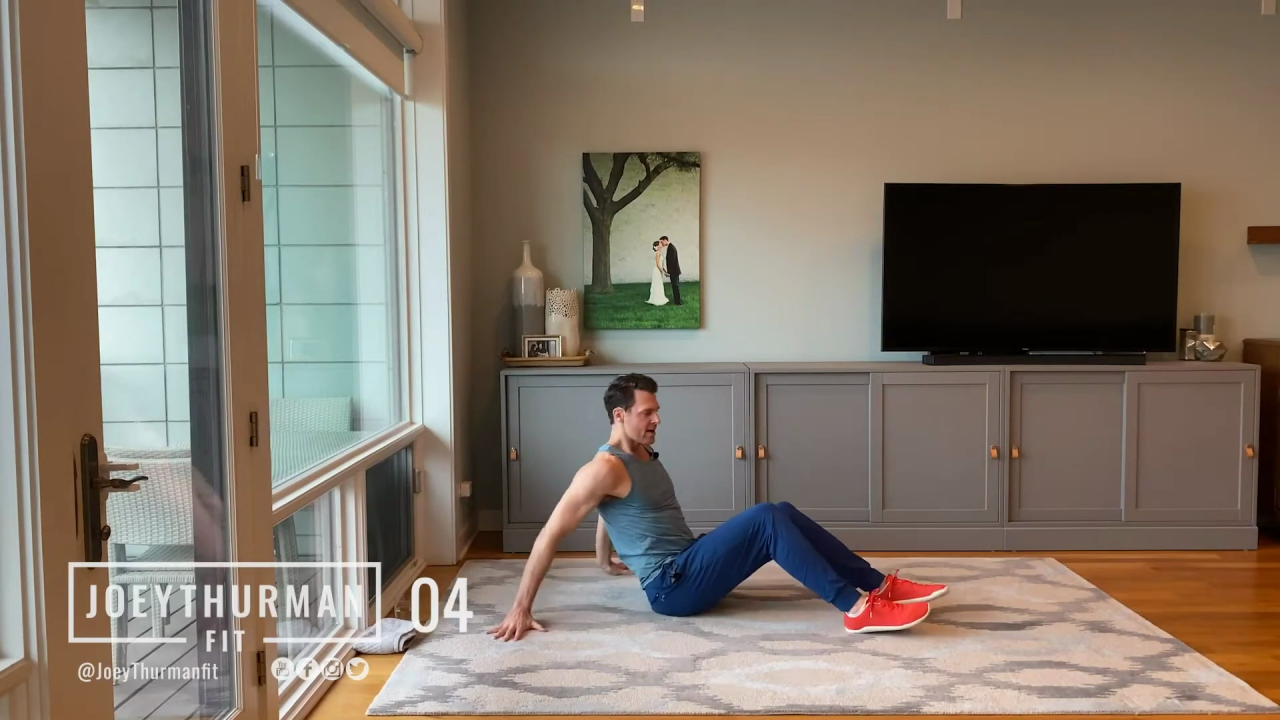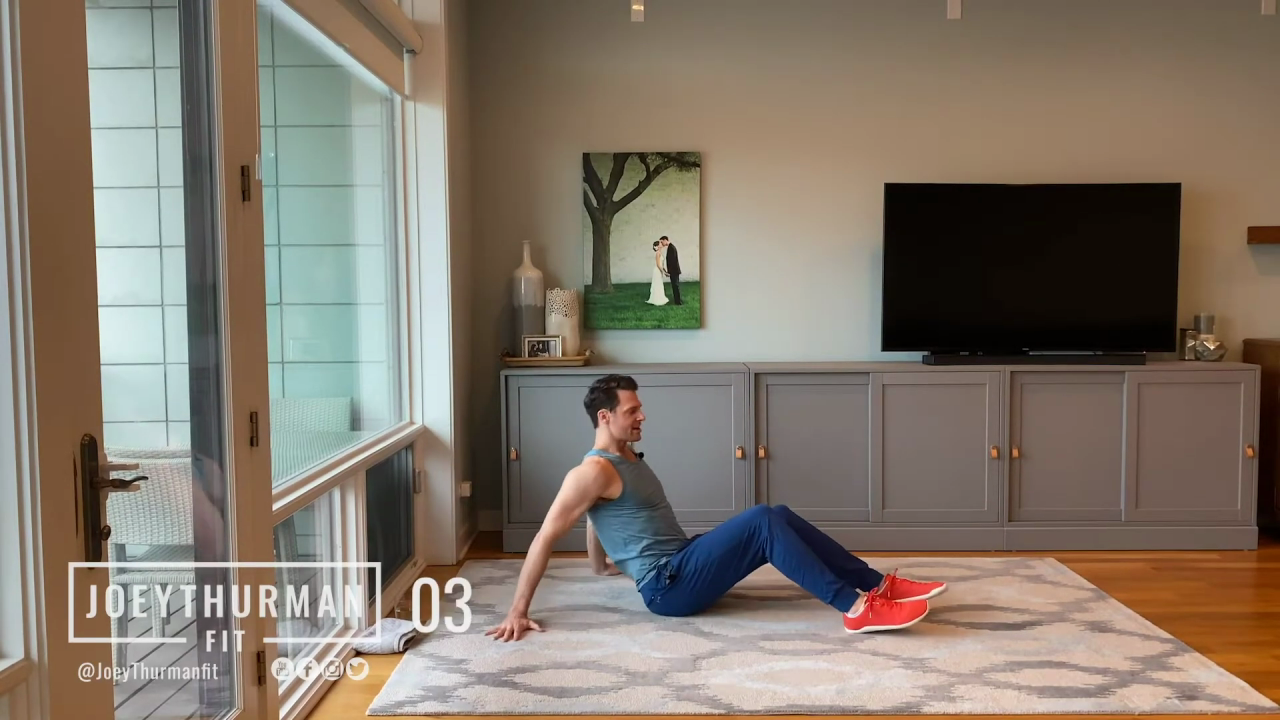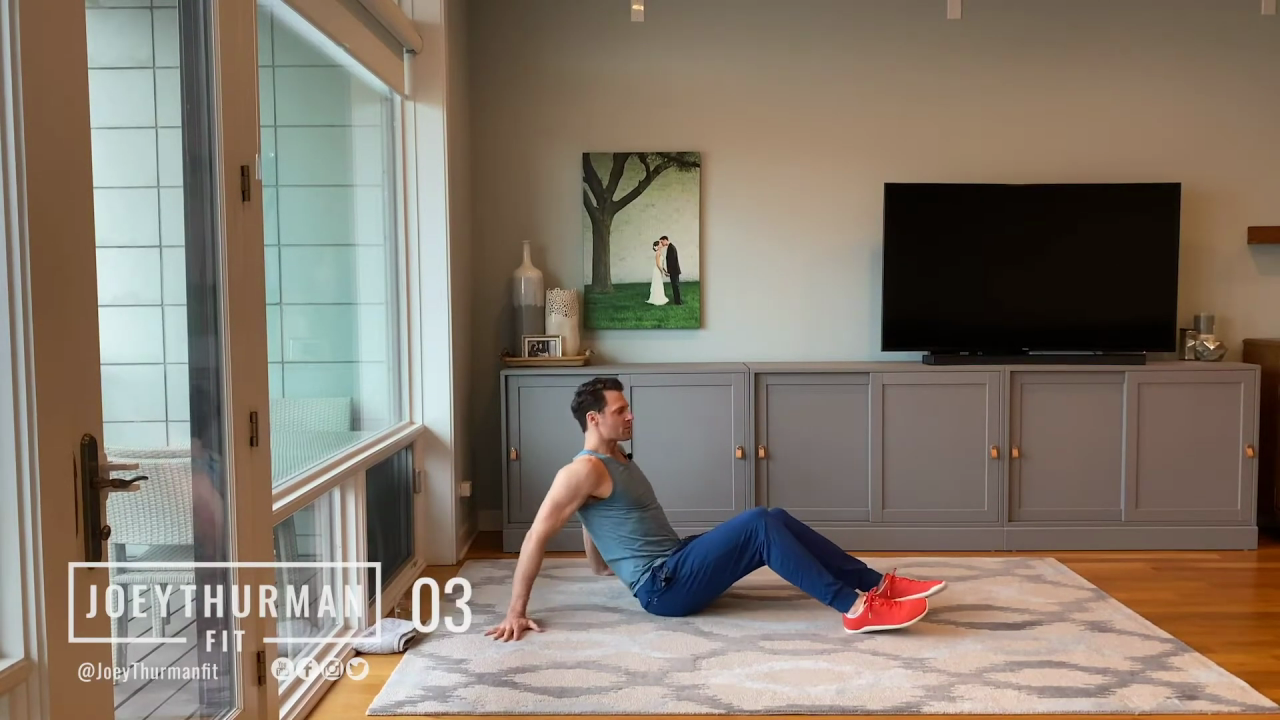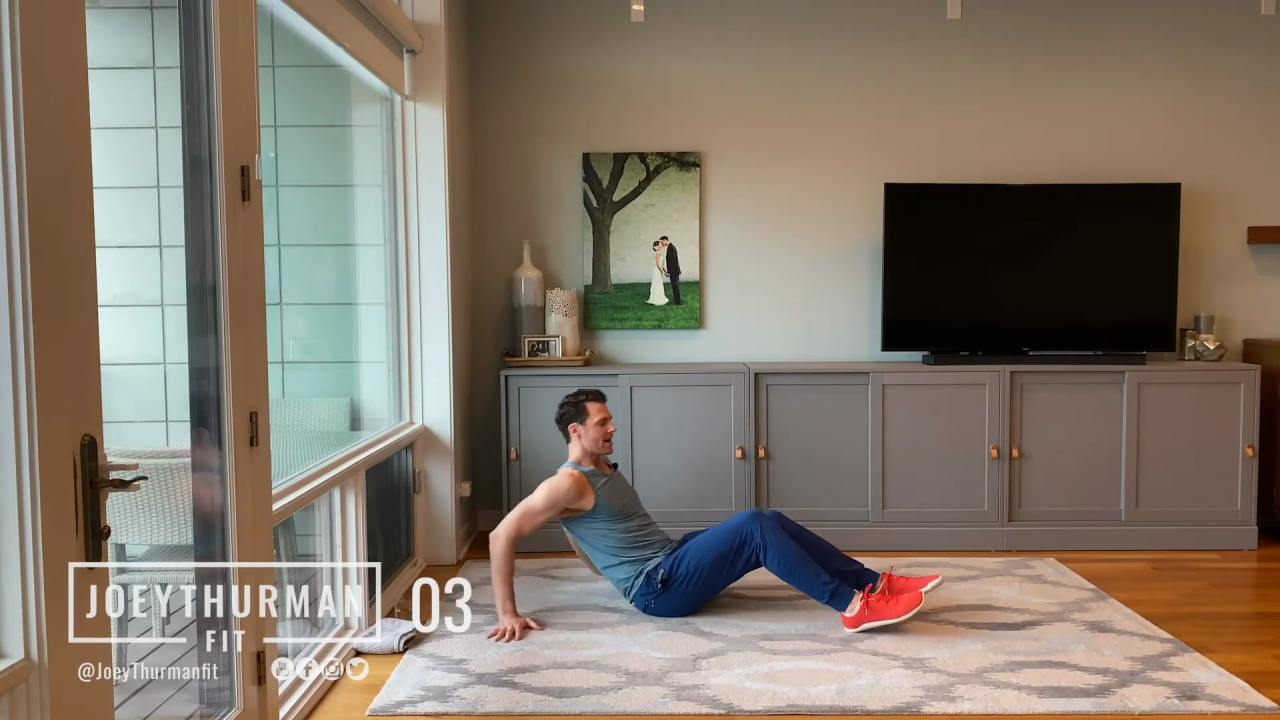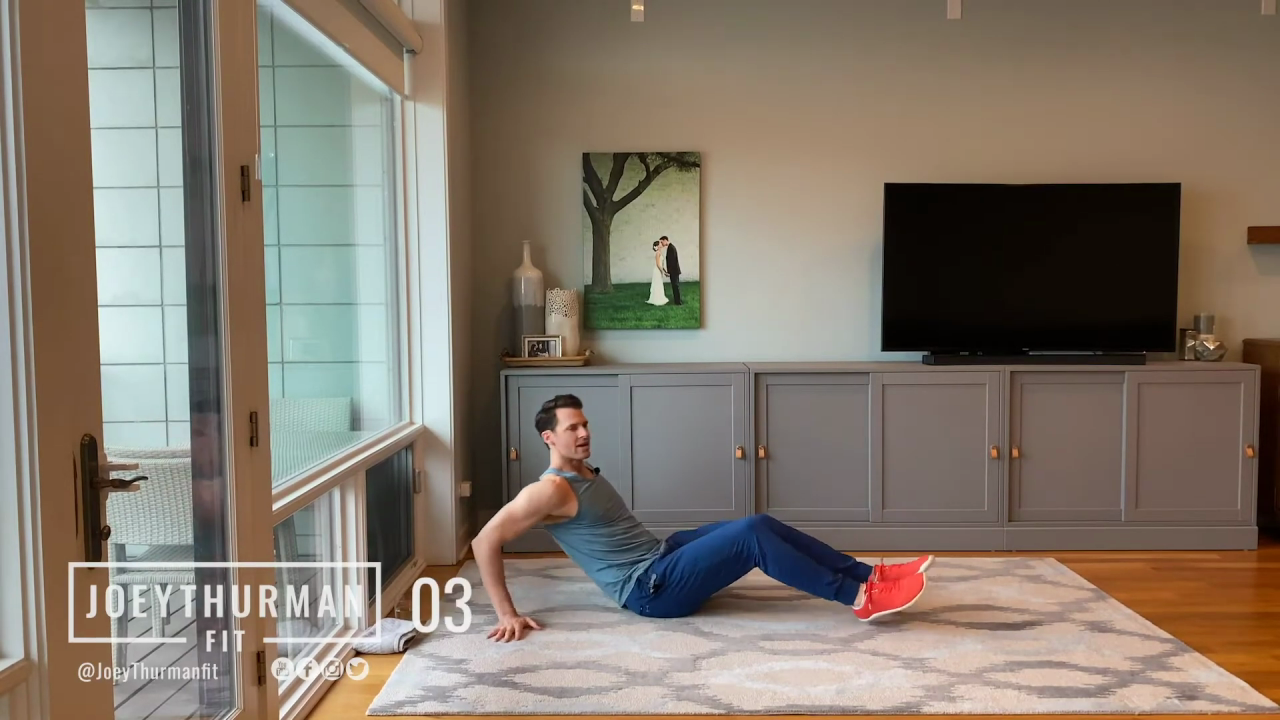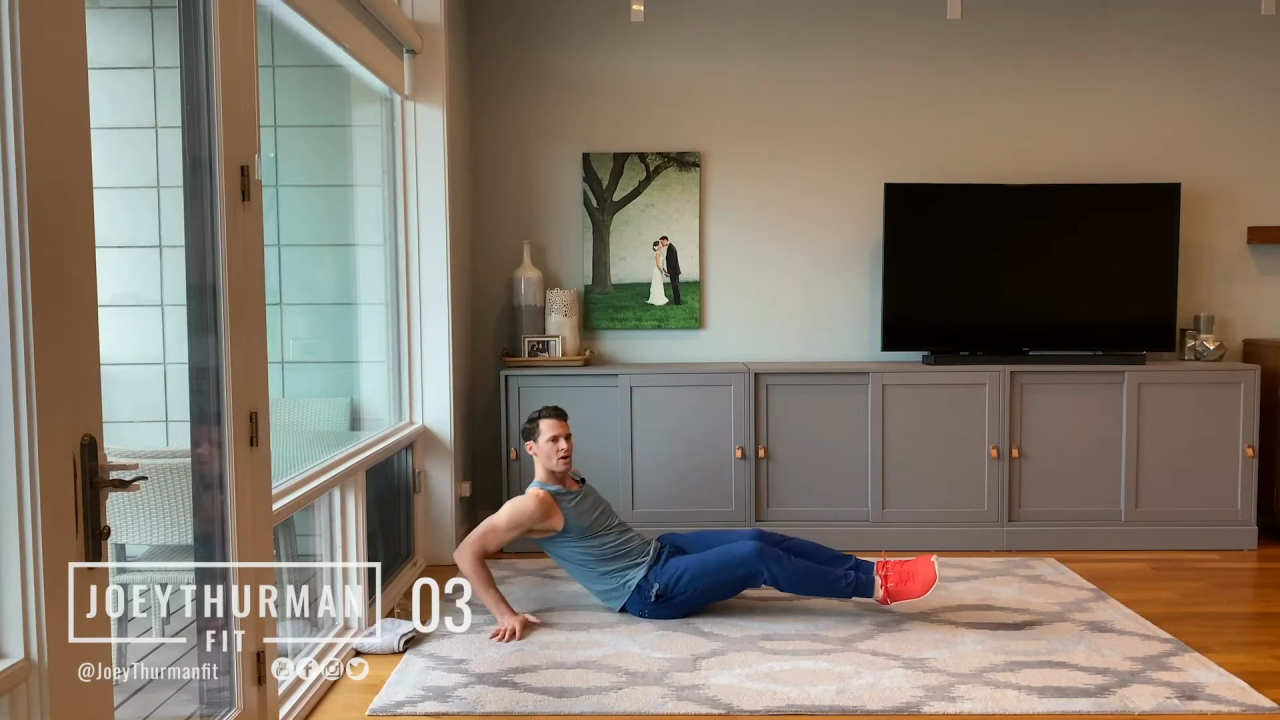
dt=0.2s
person 1, frame 1
left shoulder: (642, 453)
right shoulder: (605, 469)
right elbow: (551, 534)
left wrist: (607, 562)
right wrist: (520, 609)
left hip: (688, 562)
right hip: (672, 586)
left knee: (783, 513)
right knee: (766, 518)
left ankle: (880, 585)
right ankle: (857, 609)
person 1, frame 2
left shoulder: (627, 457)
right shoulder: (593, 472)
right elbow: (546, 537)
left wrist: (601, 565)
right wrist: (518, 611)
left hip: (682, 561)
right hip: (668, 587)
left knee: (780, 516)
right knee: (762, 520)
left ankle: (878, 585)
right ankle: (856, 608)
person 1, frame 3
left shoulder: (617, 460)
right shoulder: (584, 472)
right elbow: (538, 536)
left wrist: (603, 565)
right wrist: (516, 611)
left hip: (678, 559)
right hip: (664, 587)
left knee: (777, 520)
right knee: (758, 523)
left ankle: (877, 584)
right ankle: (855, 608)
person 1, frame 4
left shoulder: (603, 469)
right shoulder: (567, 484)
right elbow: (501, 536)
left wrist: (604, 564)
right wrist: (508, 613)
left hip: (673, 558)
right hip: (660, 588)
left knee: (772, 521)
right knee: (753, 524)
left ankle: (876, 582)
right ankle: (853, 607)
person 1, frame 5
left shoulder: (584, 472)
right shoulder: (549, 491)
right elbow: (484, 542)
right wrist: (507, 613)
left hip: (664, 553)
right hip: (652, 590)
left knee: (762, 523)
right knee: (750, 534)
left ankle: (869, 574)
right ankle: (861, 597)
person 1, frame 6
left shoulder: (571, 480)
right shoulder: (533, 506)
right elbow: (466, 553)
right wrist: (505, 612)
left hip: (661, 553)
right hip: (649, 590)
left knee: (760, 538)
right knee: (756, 559)
left ankle: (875, 570)
right ankle: (876, 588)
